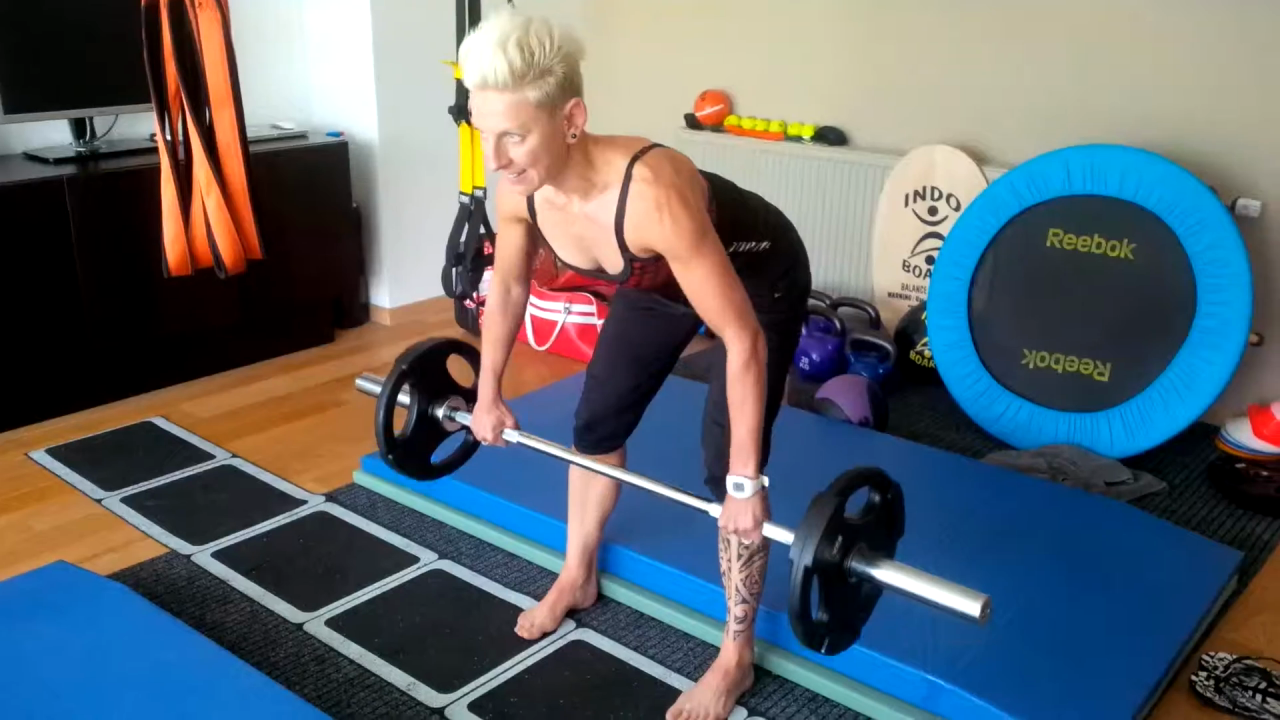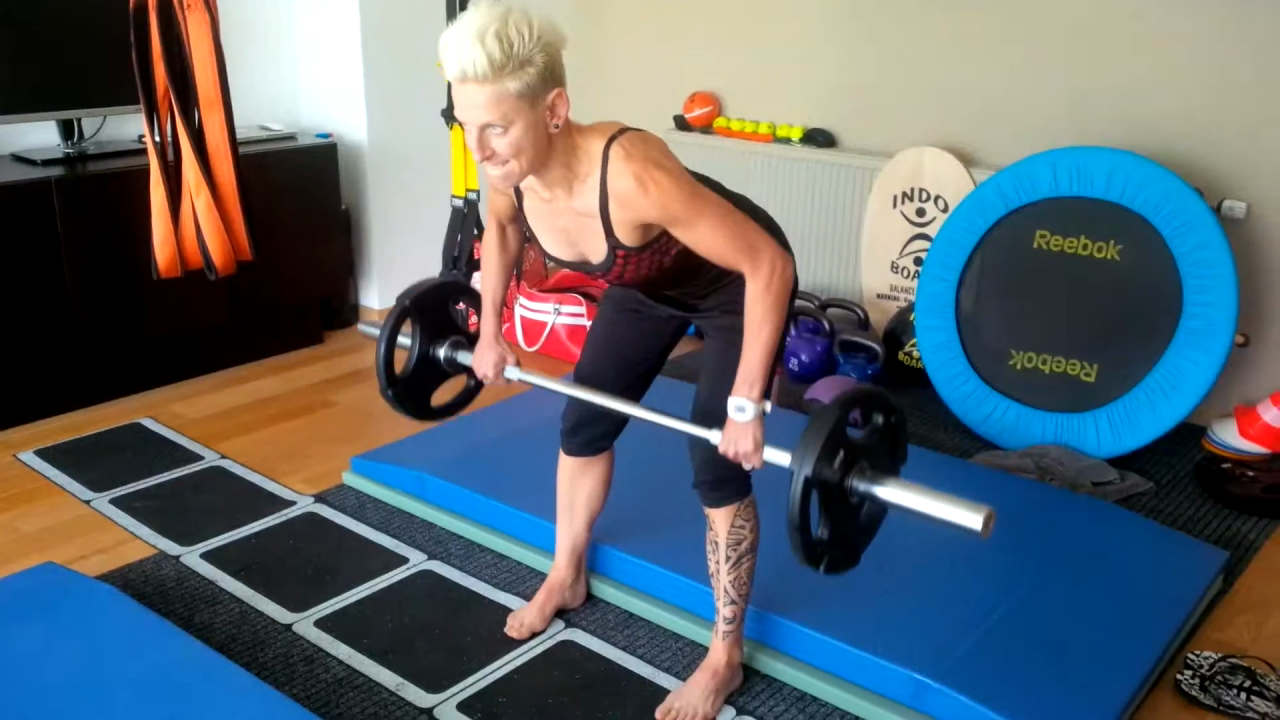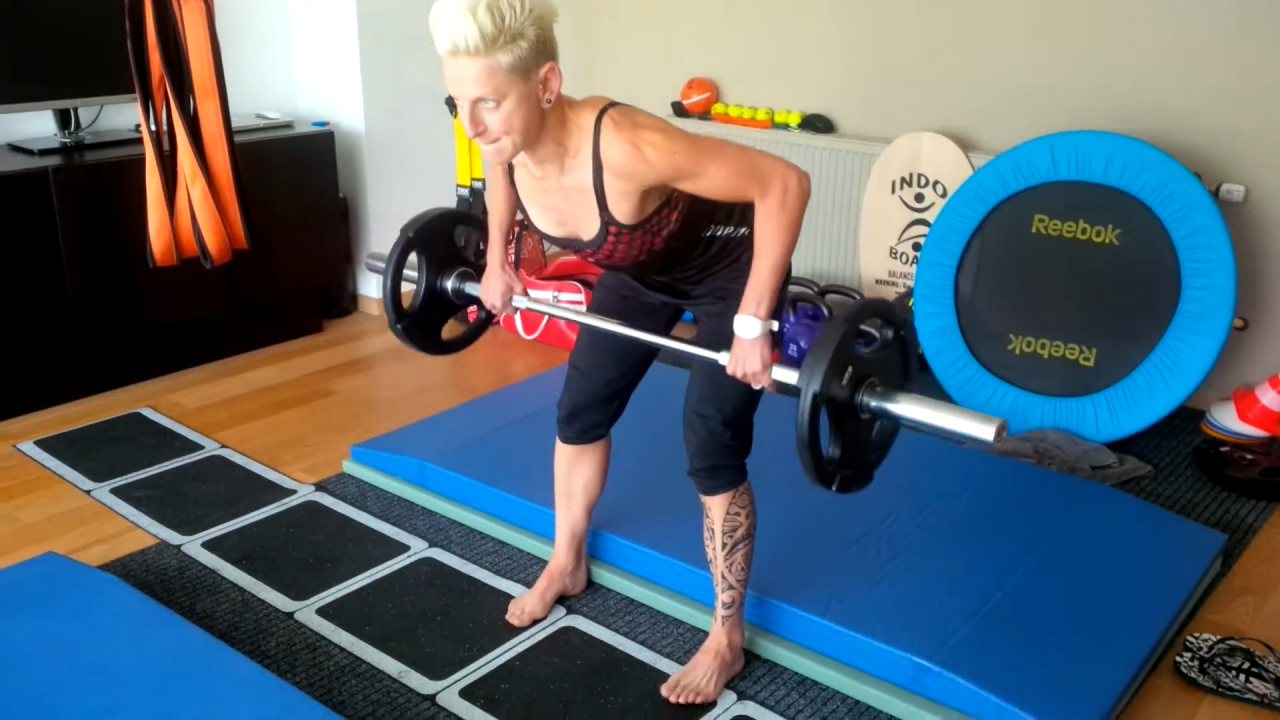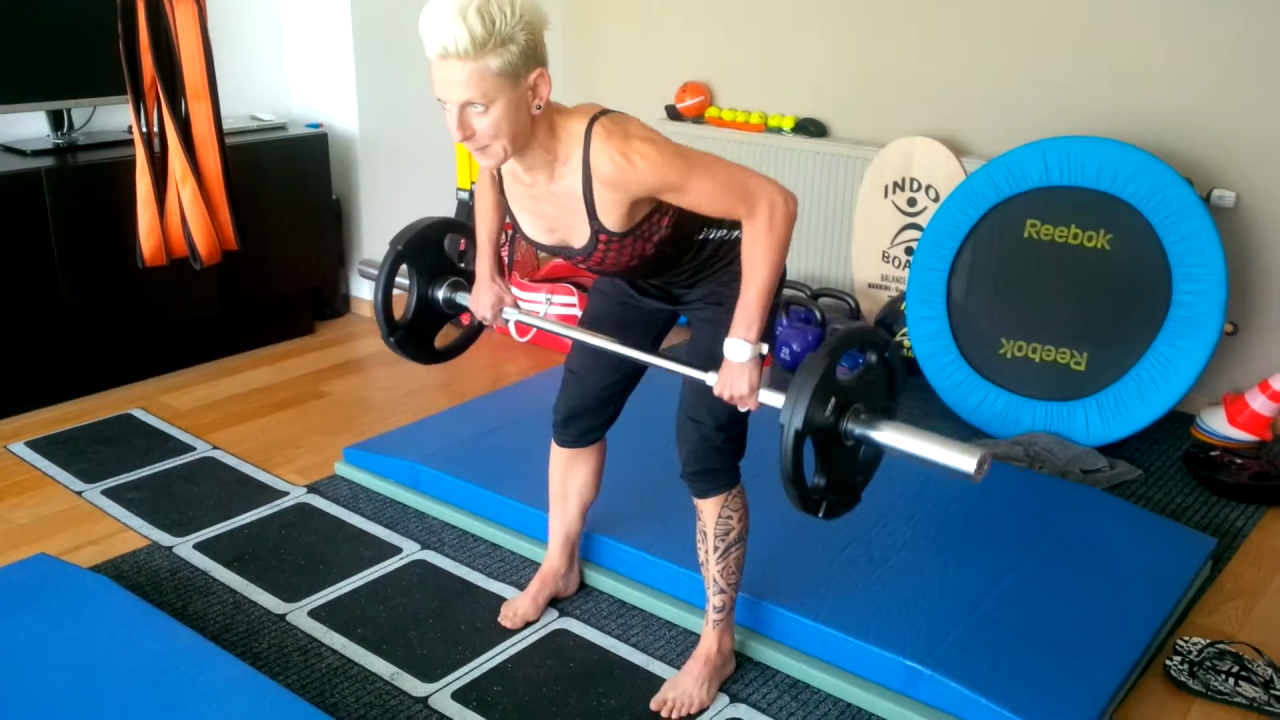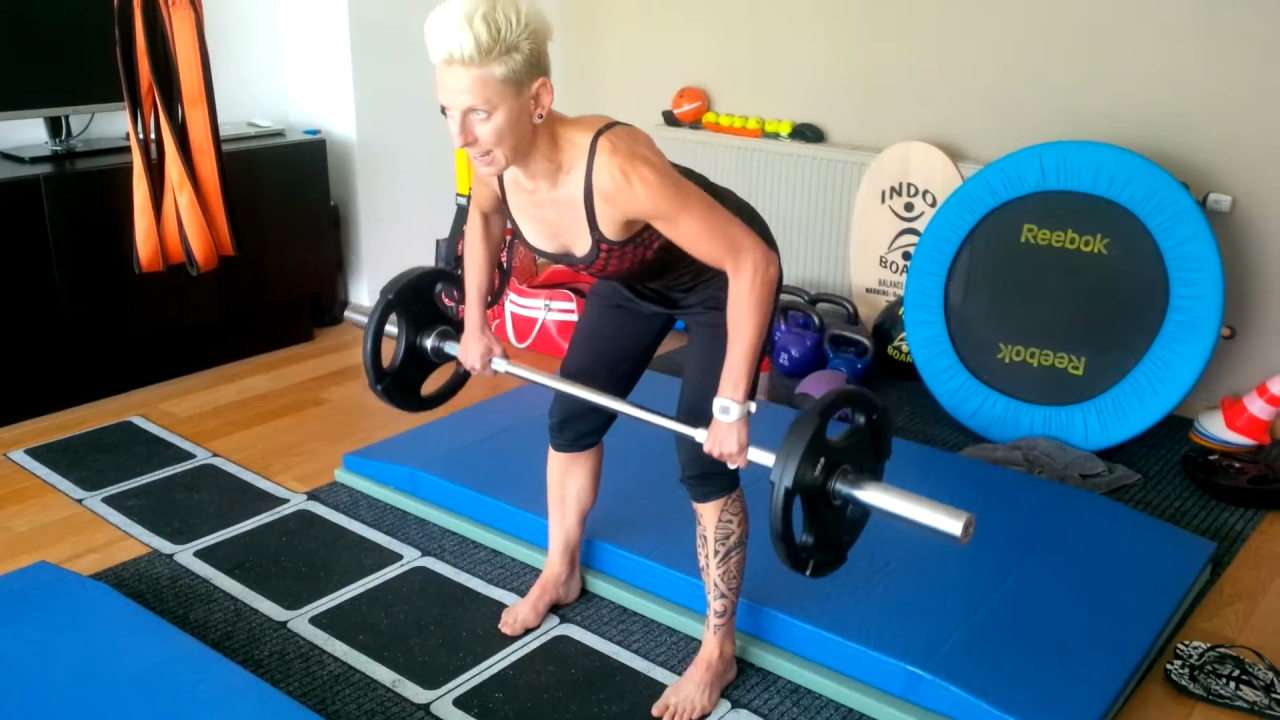
dt=0.3s
person 1, frame 1
left shoulder: (652, 193)
right shoulder: (519, 189)
left elbow: (743, 341)
right elbow: (507, 286)
left wrist: (747, 483)
right wrist: (488, 394)
left hip: (760, 275)
right hip: (660, 277)
left knee: (724, 459)
right knee: (595, 423)
left ankle: (736, 656)
right ankle: (578, 578)
person 1, frame 2
left shoulder: (631, 173)
right shoulder: (509, 171)
left elbow: (769, 267)
right elbow: (502, 233)
left wrist: (746, 405)
right wrist: (489, 329)
left hip: (739, 273)
right hip: (648, 282)
left knee: (720, 461)
right knee: (582, 421)
left ankle: (725, 656)
right ankle: (567, 578)
person 1, frame 3
left shoulder: (624, 144)
right shoulder: (504, 139)
left elbow: (785, 184)
left wrist: (753, 324)
right wrist: (496, 258)
left hip: (729, 264)
right hip: (639, 269)
left knee: (711, 448)
right knee: (579, 411)
left ankle: (725, 638)
right ankle: (567, 564)
person 1, frame 4
left shoulder: (614, 153)
right shoulder: (497, 149)
left elbow: (771, 204)
left wrist: (743, 346)
right wrist: (487, 271)
left hip: (720, 270)
right hip: (634, 272)
left knee: (704, 451)
right knee: (575, 414)
left ankle: (716, 644)
right ankle: (559, 568)
person 1, frame 5
left shoulder: (617, 167)
right shoulder: (496, 161)
left elbow: (753, 263)
left wrist: (731, 406)
right wrist: (475, 320)
left hip: (719, 274)
right hip: (635, 273)
left knee: (706, 455)
right knee: (572, 416)
left ankle: (718, 649)
right ankle: (561, 574)
